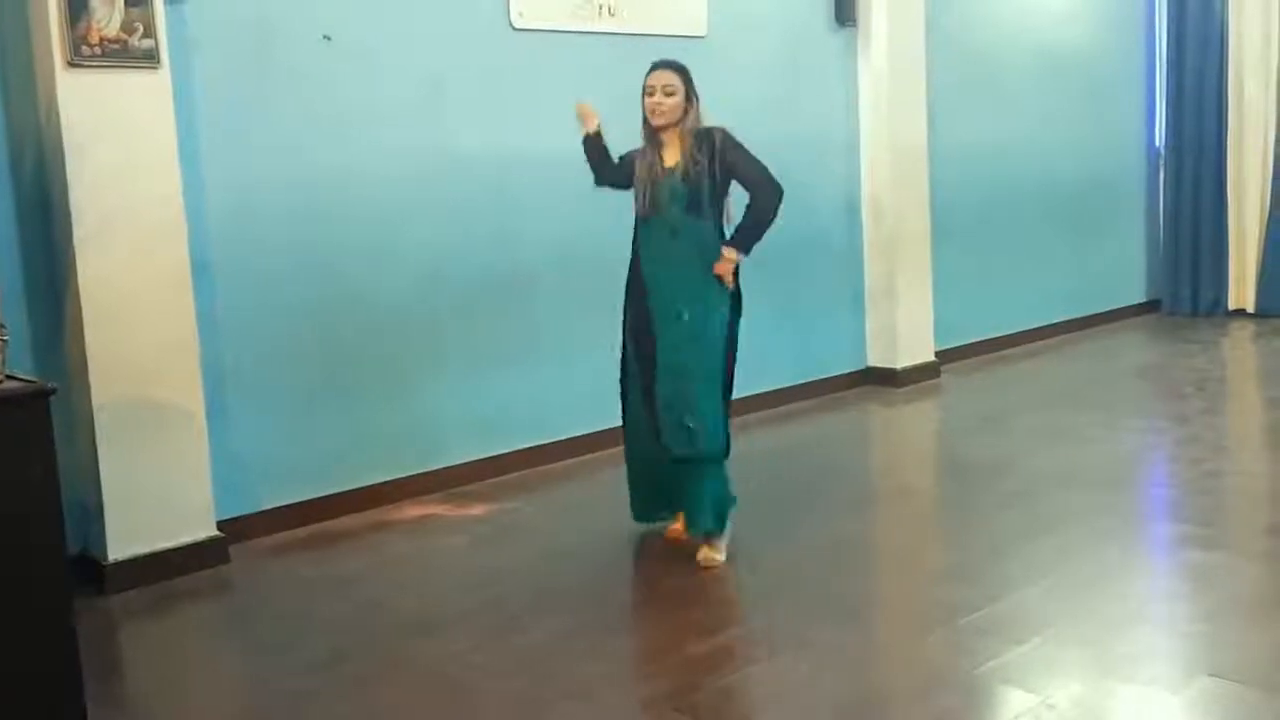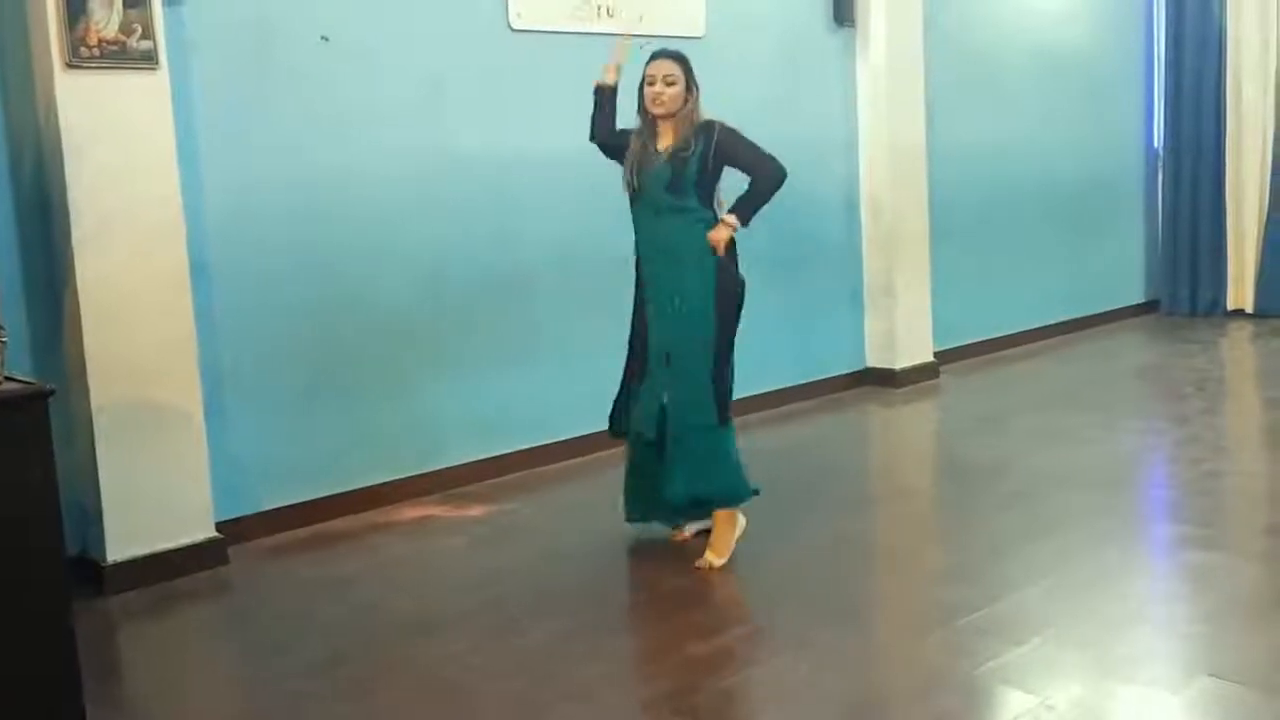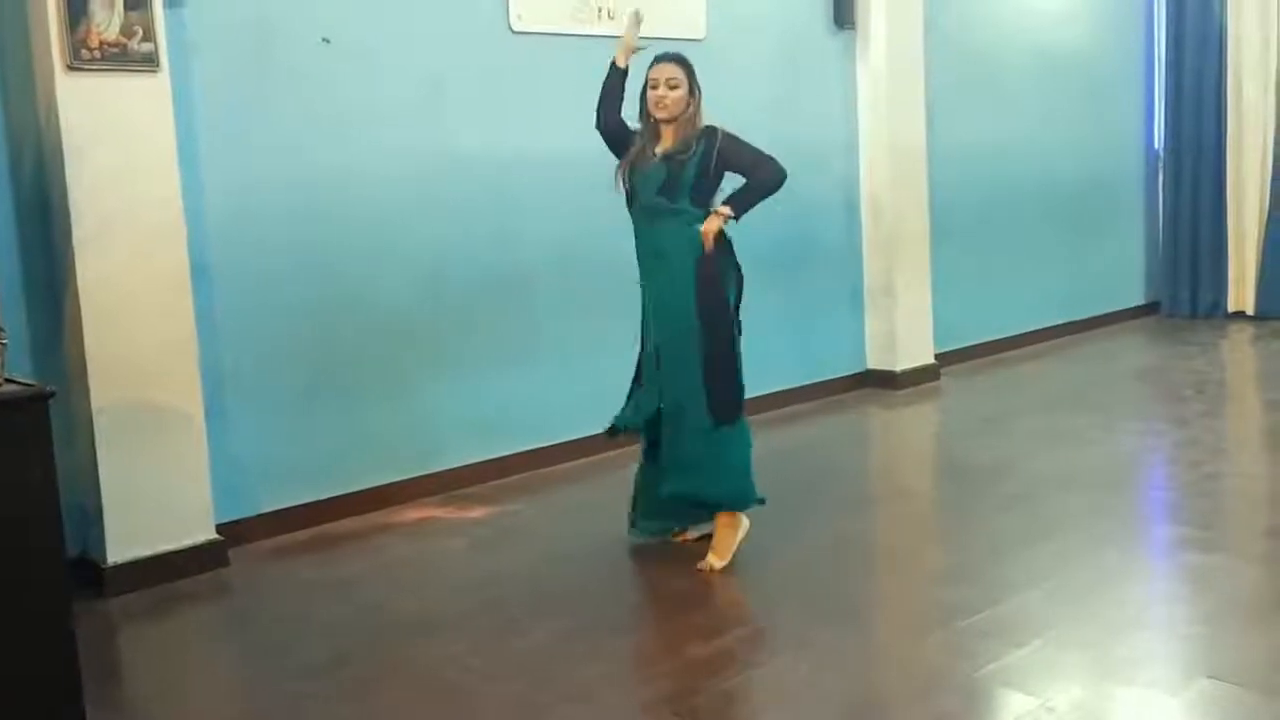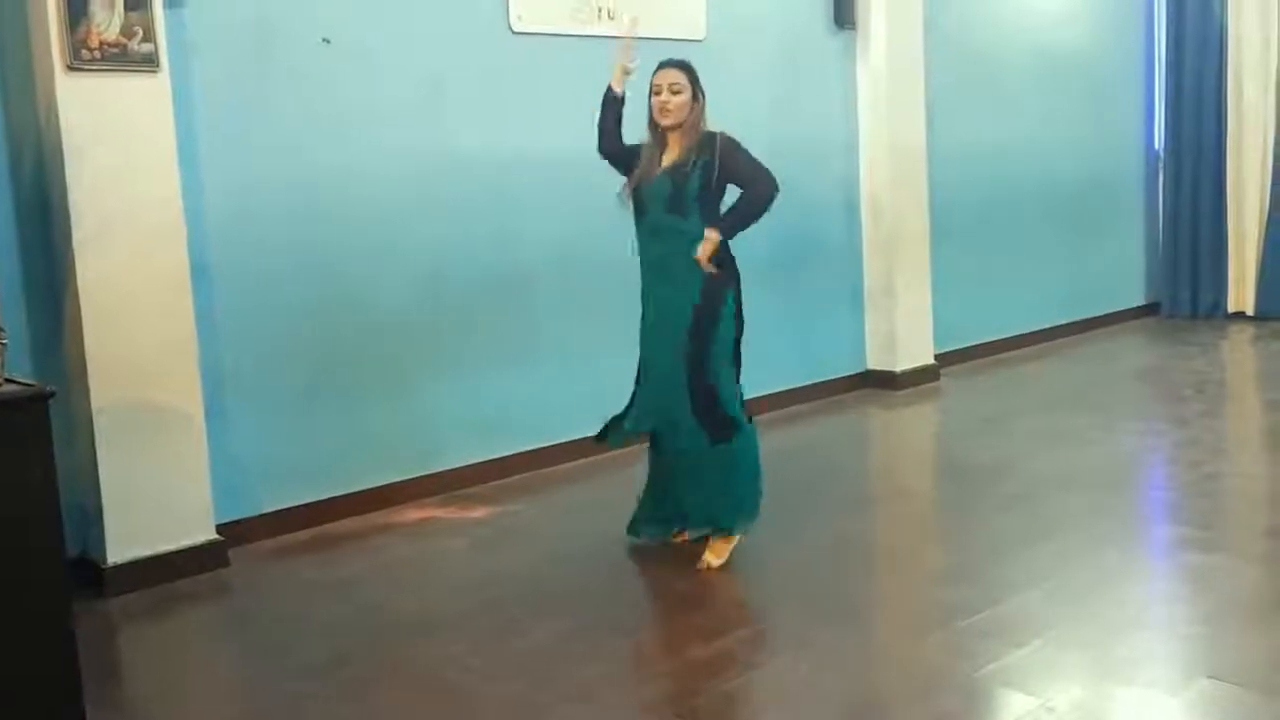
dt=0.1s
person 1, frame 1
left shoulder: (714, 144)
right shoulder: (639, 162)
left elbow: (768, 192)
right elbow: (607, 174)
left wrist: (735, 249)
right wrist: (592, 129)
left hip: (706, 292)
right hip: (652, 296)
left knee: (695, 403)
right knee: (651, 409)
left ankle: (708, 523)
right ankle: (680, 506)
person 1, frame 2
left shoulder: (710, 137)
right shoulder: (637, 146)
left elbow: (772, 172)
right elbow: (601, 135)
left wrist: (731, 220)
right wrist: (608, 79)
left hip: (702, 277)
right hip: (656, 284)
left knee: (699, 388)
right knee: (663, 393)
left ankle: (725, 508)
right ankle: (691, 508)
person 1, frame 3
left shoulder: (710, 141)
right shoulder: (637, 146)
left elbow: (772, 172)
right elbow: (607, 123)
left wrist: (723, 213)
right wrist: (622, 57)
left hip: (700, 276)
right hip: (660, 284)
left knee: (702, 385)
right knee: (669, 393)
left ankle: (728, 509)
right ankle: (691, 509)
person 1, frame 4
left shoulder: (715, 147)
right shoulder: (647, 157)
left elbow: (764, 188)
right elbow: (610, 148)
left wrist: (718, 233)
right wrist: (618, 81)
left hip: (703, 288)
right hip: (663, 293)
left knee: (700, 396)
right knee: (666, 401)
left ankle: (726, 516)
right ankle: (692, 514)
